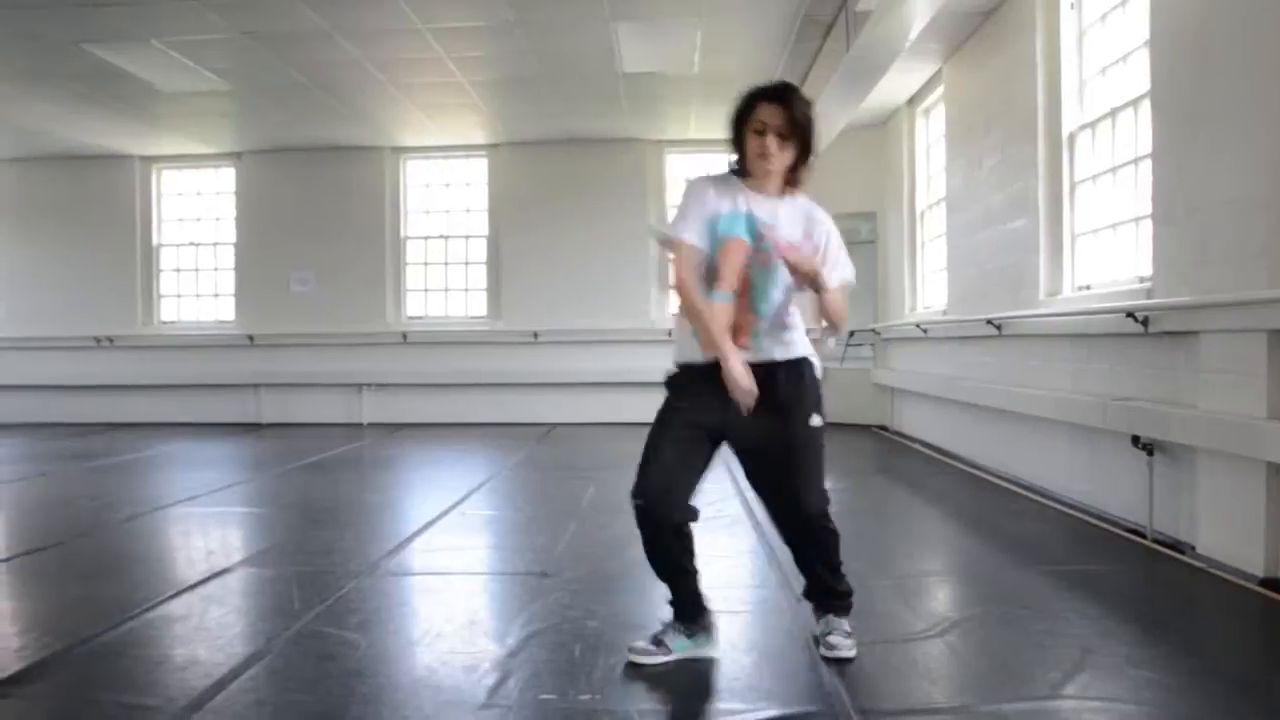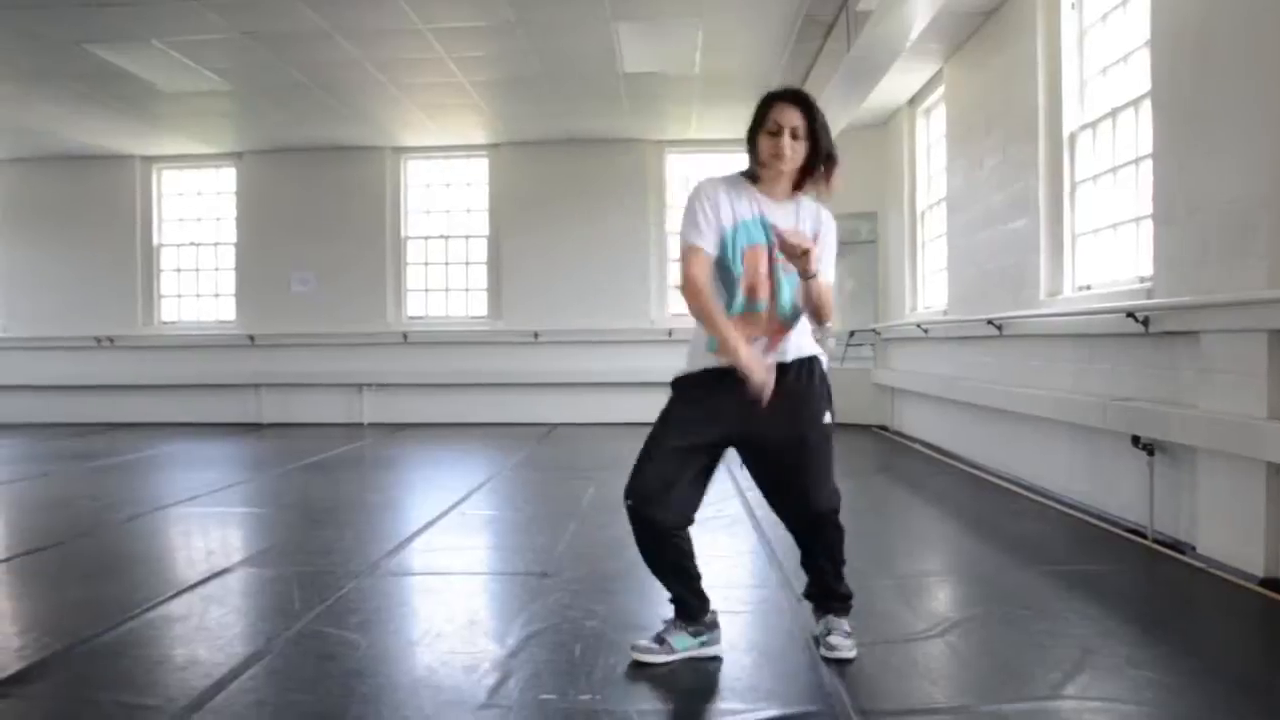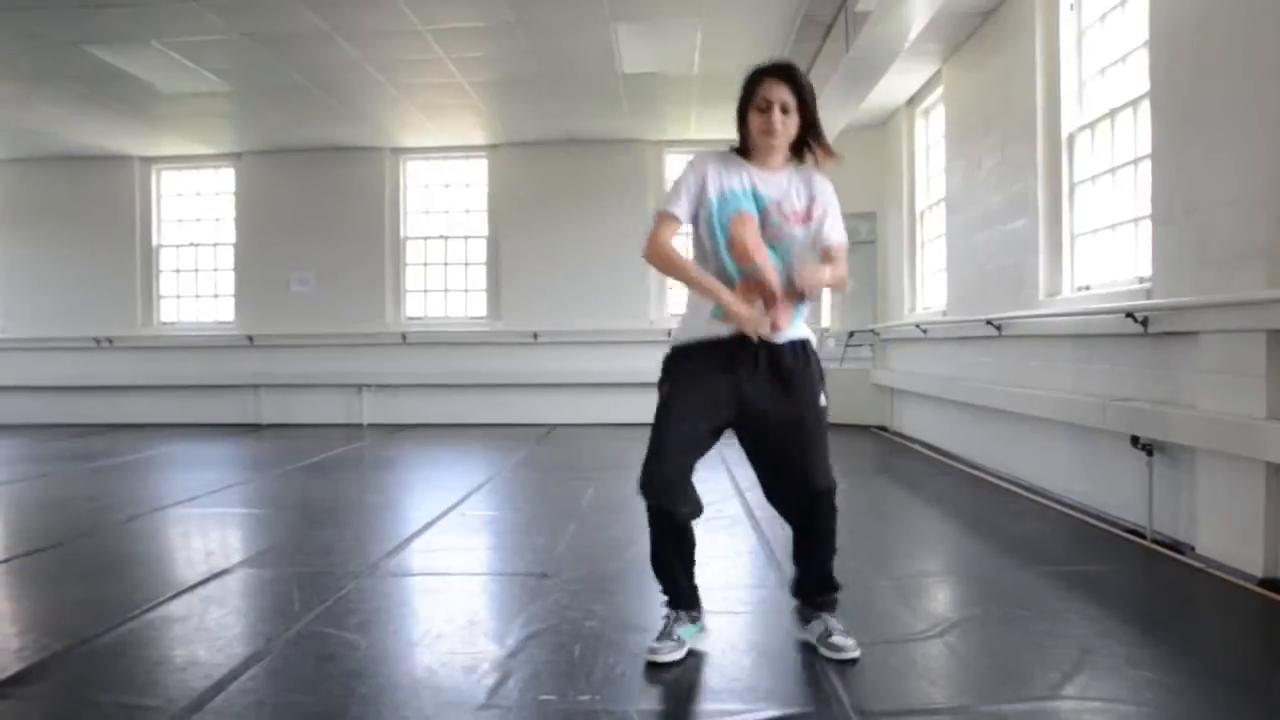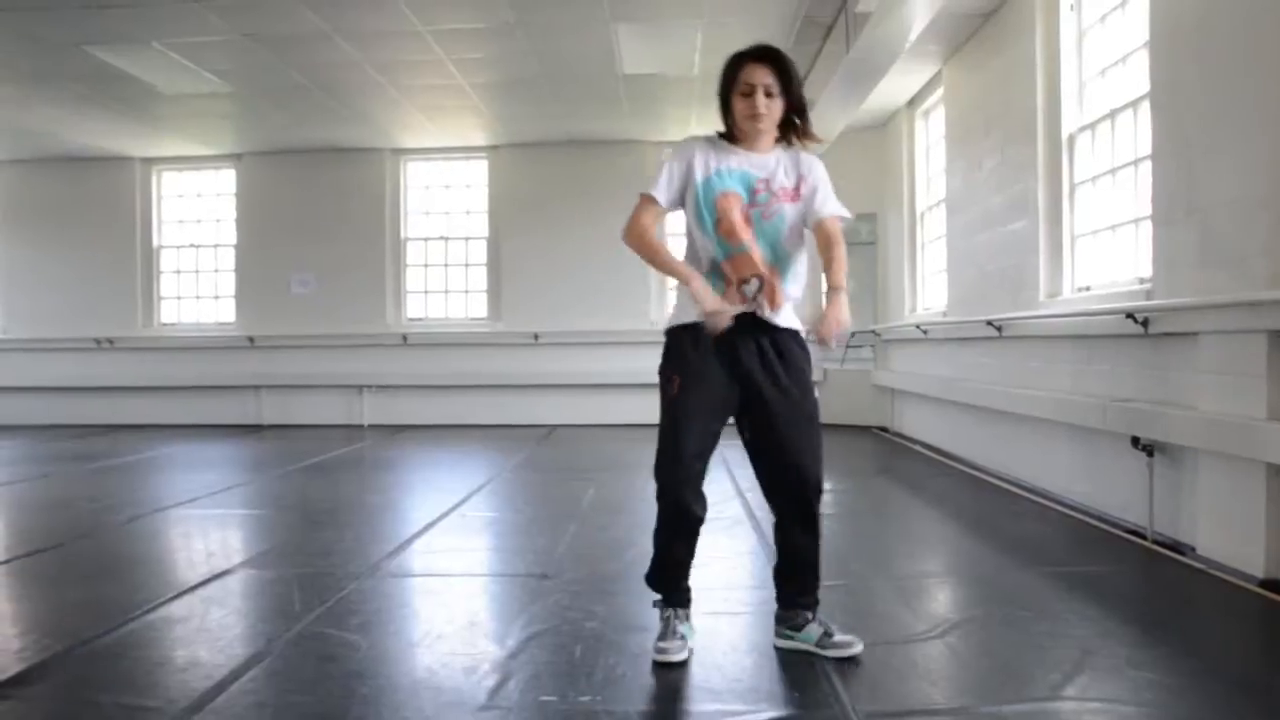
dt=0.1s
person 1, frame 1
left shoulder: (813, 219)
right shoulder: (705, 193)
left elbow: (836, 319)
right elbow: (683, 281)
left wrist: (820, 283)
right wrist: (727, 358)
left hip: (784, 378)
right hip: (702, 375)
left knee: (805, 508)
right knee: (655, 499)
left ankle: (832, 611)
right ankle: (692, 621)
person 1, frame 2
left shoulder: (816, 219)
right shoulder: (713, 196)
left elbow: (824, 316)
right elbow: (694, 284)
left wrist: (813, 271)
right wrist: (743, 357)
left hip: (794, 379)
right hip: (712, 378)
left knee: (815, 506)
right knee: (648, 500)
left ankle: (831, 612)
right ankle: (696, 620)
person 1, frame 3
left shoulder: (814, 187)
right shoulder: (708, 169)
left elbow: (840, 264)
right elbow: (655, 246)
left wrist: (820, 275)
right wrist: (725, 298)
left hip: (786, 354)
right hip: (705, 351)
left knee: (810, 490)
right knee: (663, 481)
left ankle: (817, 610)
right ankle: (684, 611)
person 1, frame 4
left shoulder: (805, 168)
right shoulder: (695, 155)
left elbow: (833, 240)
right elbow: (636, 230)
left wrist: (837, 296)
right wrist: (698, 287)
left hip: (776, 340)
right hip: (701, 336)
left knee: (799, 478)
right knee: (679, 478)
left ankle: (797, 614)
right ankle: (673, 608)
